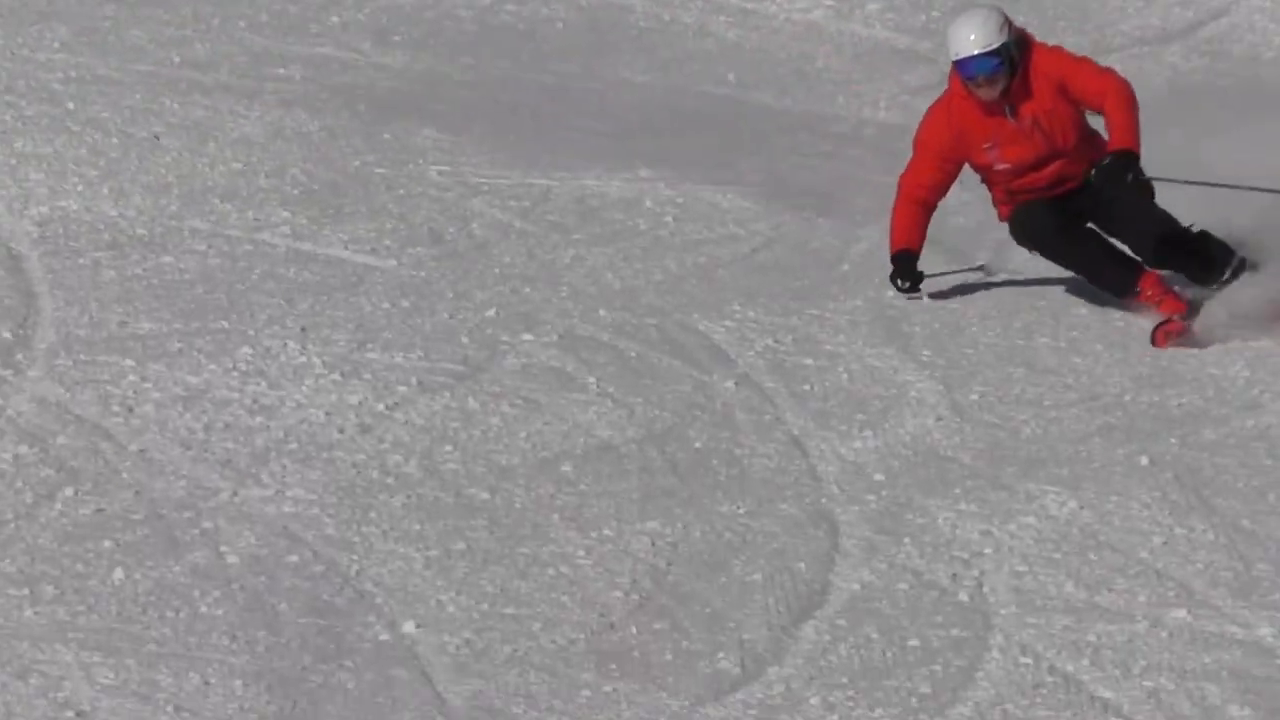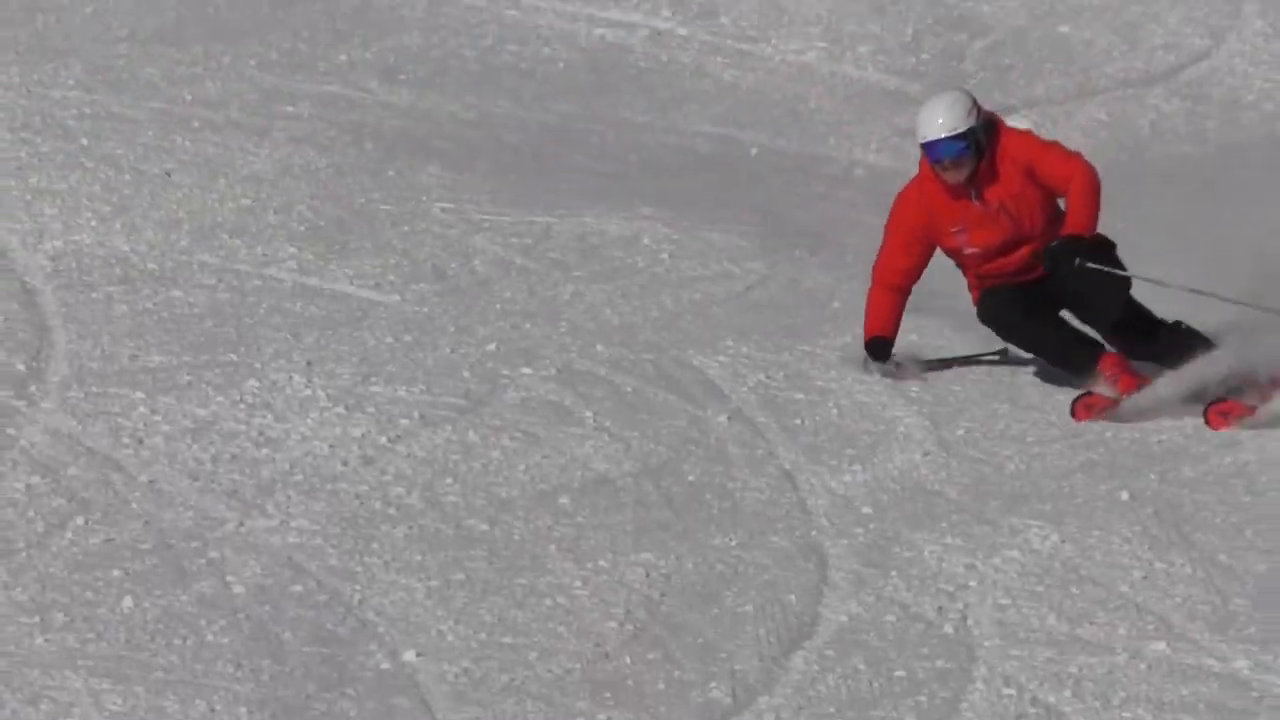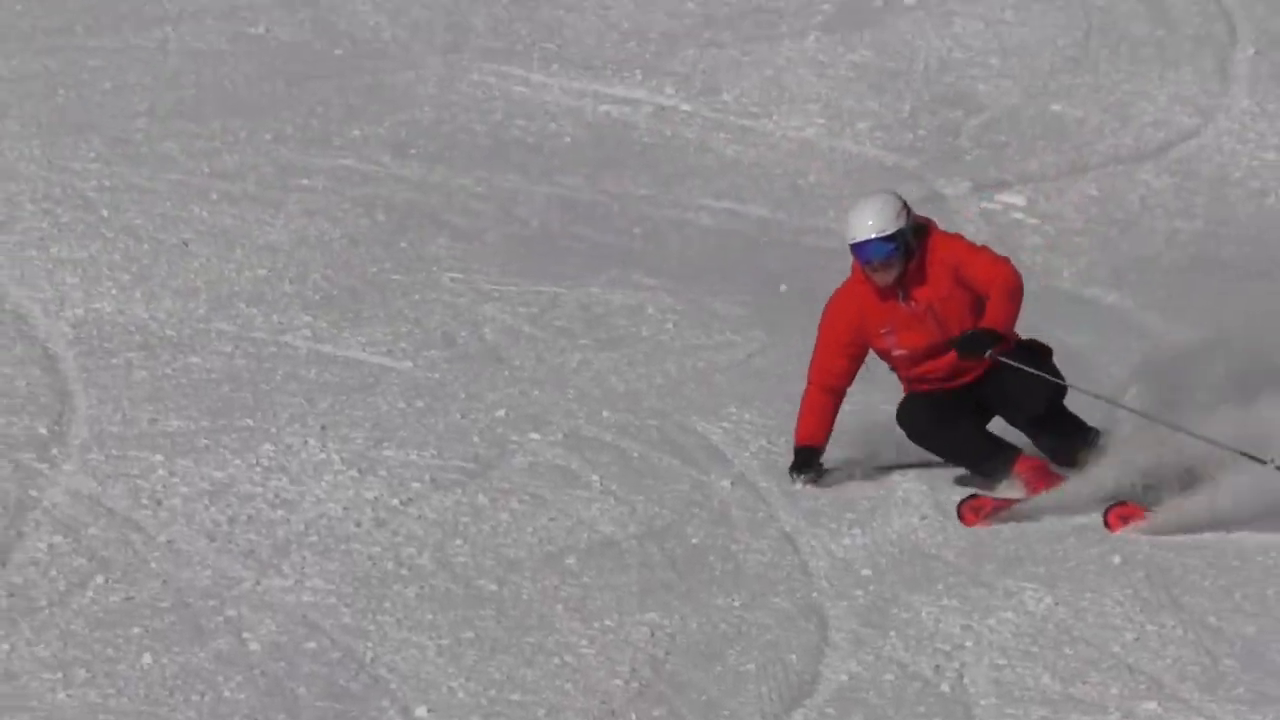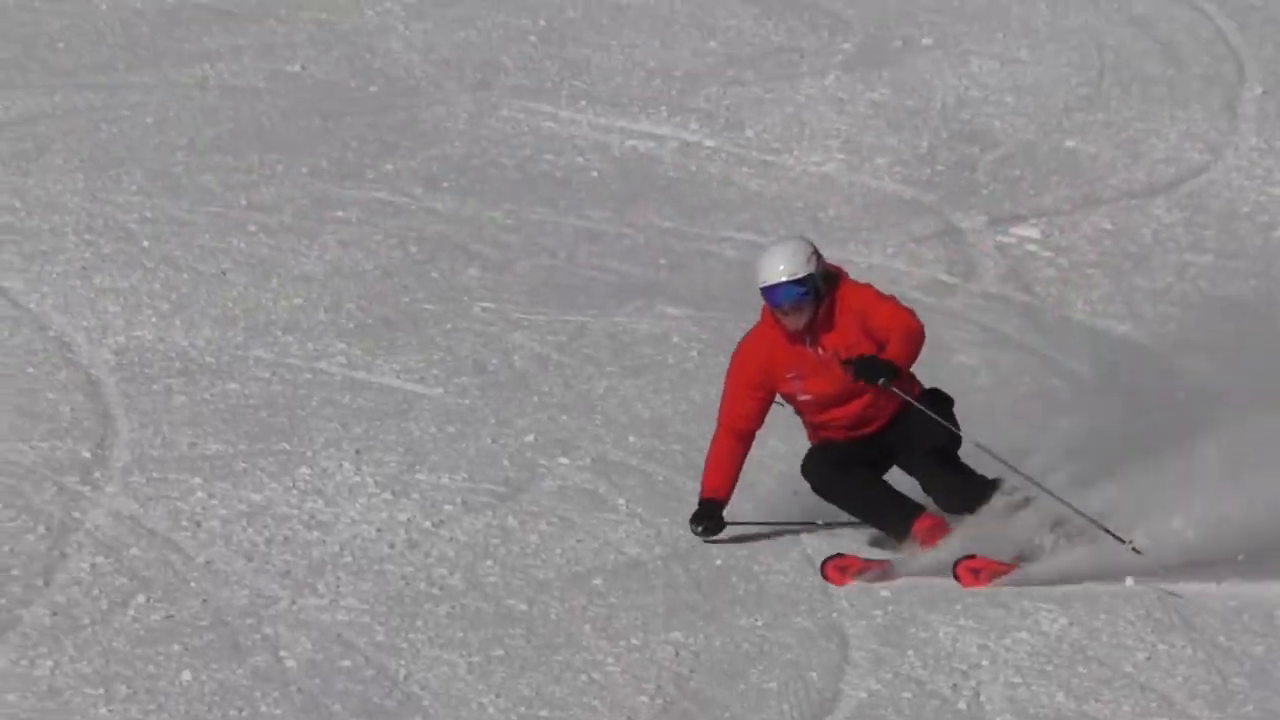
dt=0.1s
person 1, frame 1
left shoulder: (1046, 65)
right shoulder: (948, 118)
left elbow: (1113, 91)
right elbow: (916, 193)
left wrist: (1123, 151)
right wrist: (904, 254)
left hip: (1095, 178)
right hip: (1033, 206)
left knee: (1158, 237)
right knee: (1037, 225)
right ankle: (1151, 291)
person 1, frame 2
left shoulder: (1017, 149)
right shoulder: (918, 203)
left elbow: (1080, 176)
right elbow: (892, 277)
left wrist: (1076, 236)
right wrist: (878, 340)
left hip: (1068, 267)
right hip: (1005, 290)
left knee: (1119, 318)
right knee: (997, 312)
right ankle: (1110, 370)
person 1, frame 3
left shoulder: (944, 250)
right shoulder: (850, 305)
left elbow: (1004, 279)
right elbow: (826, 382)
left wrist: (993, 332)
right wrist: (808, 450)
left hip: (997, 367)
right hip: (937, 393)
left knee: (1041, 417)
right knee: (914, 417)
right ankle: (1027, 474)
person 1, frame 4
left shoulder: (852, 299)
right shoulder: (758, 351)
left elbow: (907, 328)
right elbow: (734, 428)
left wrist: (889, 365)
right wrist: (712, 499)
left hip: (902, 415)
right hip: (843, 442)
left knee: (943, 480)
right knee: (819, 469)
right ankle: (927, 530)
